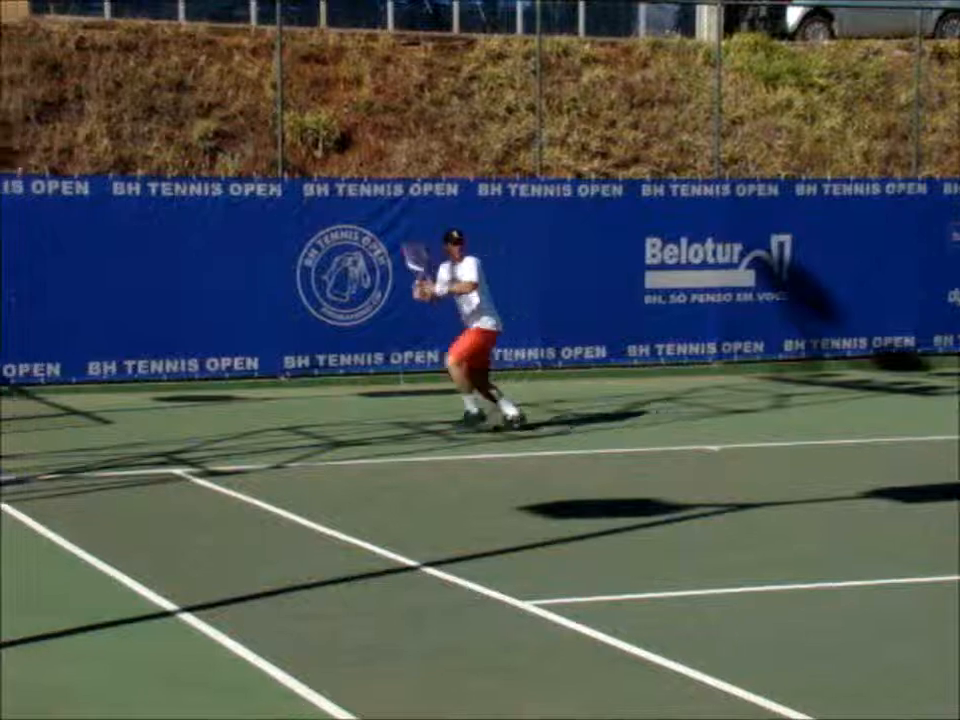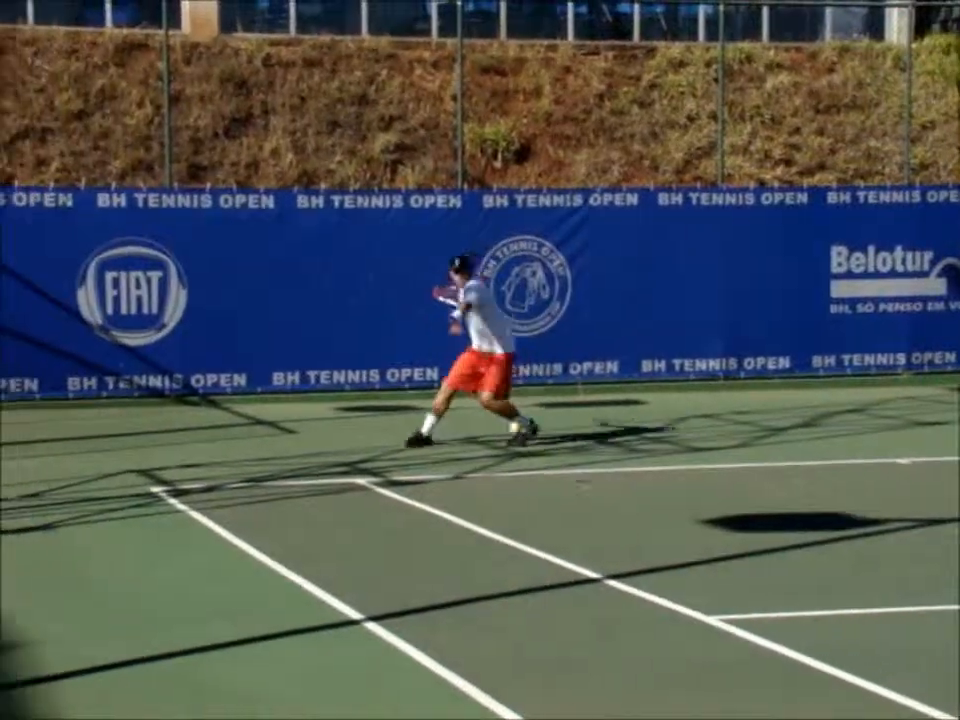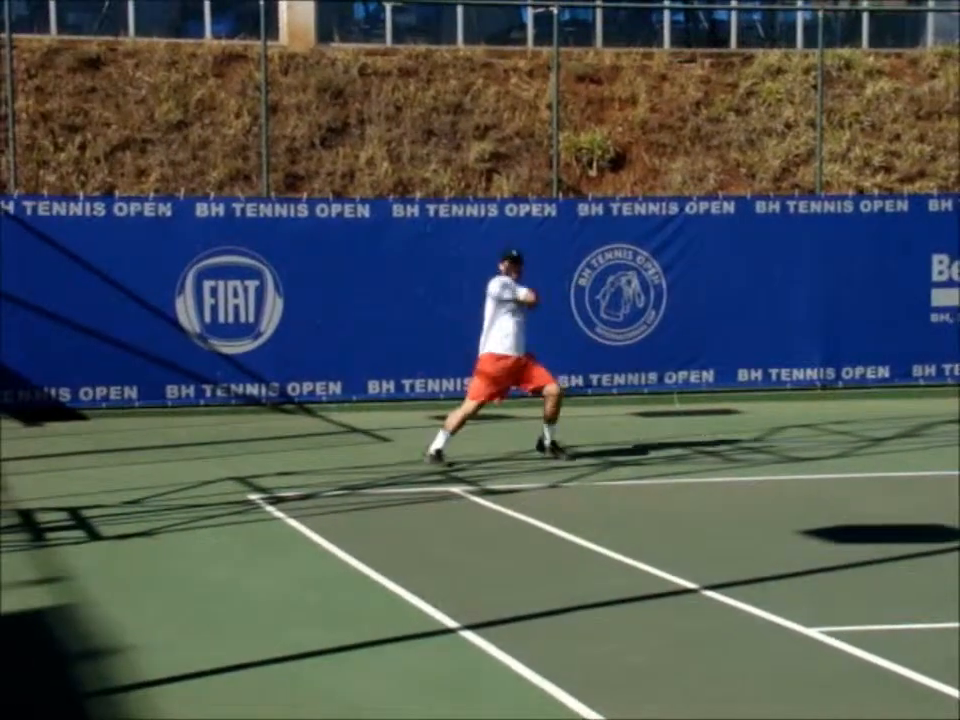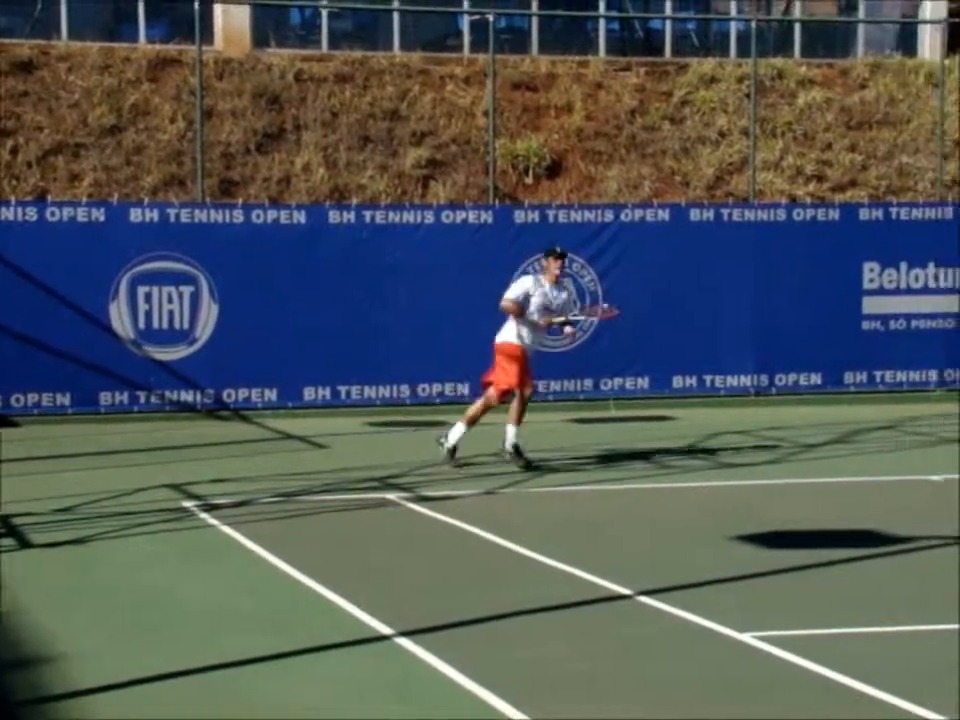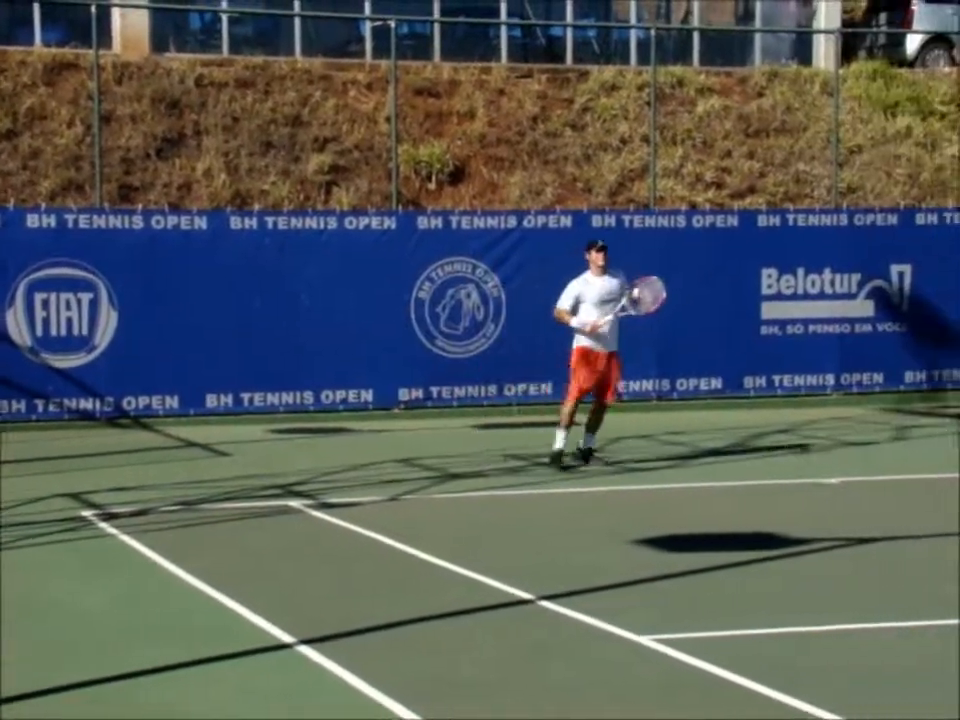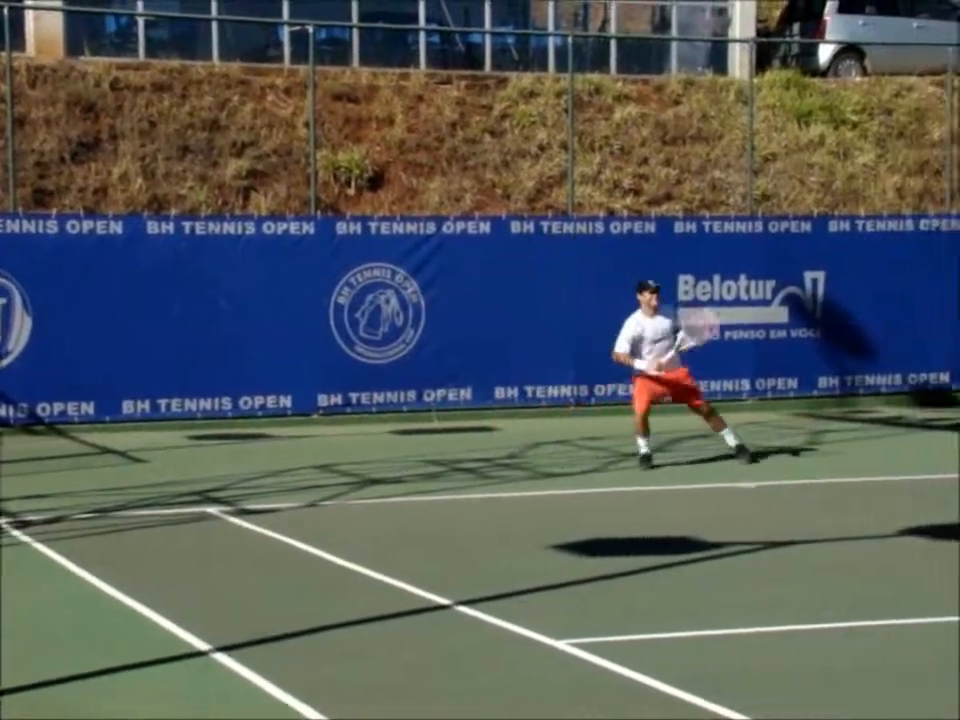
dt=0.5s
person 1, frame 1
left shoulder: (471, 262)
right shoulder: (444, 268)
left elbow: (470, 286)
right elbow: (436, 295)
left wrist: (441, 289)
right wrist: (426, 291)
left hip: (485, 326)
right hip: (474, 327)
left knee: (452, 362)
right knee: (478, 379)
left ankle: (474, 410)
right ankle: (513, 415)
person 1, frame 2
left shoulder: (473, 286)
right shoulder: (465, 289)
left elbow: (467, 305)
left wrist: (458, 319)
left hip: (500, 351)
right hip: (480, 348)
left knee: (488, 398)
right knee: (447, 387)
left ankle: (525, 425)
right ankle: (424, 433)
person 1, frame 3
left shoulder: (513, 290)
right shoulder: (500, 284)
right elbow: (532, 300)
right wrist: (525, 298)
left hip: (520, 357)
right hip: (494, 357)
left knee: (554, 391)
right knee: (471, 406)
left ankle: (547, 442)
right ankle: (435, 449)
person 1, frame 4
left shoulder: (566, 293)
right shoulder: (528, 282)
left elbow: (565, 323)
right elbow: (506, 304)
left wrist: (568, 329)
right wrist: (534, 319)
left hip: (525, 349)
right hip: (510, 343)
left knee: (494, 395)
right knee: (523, 390)
left ankle: (451, 440)
right ankle: (511, 445)
person 1, frame 5
left shoulder: (618, 278)
right shoulder: (578, 284)
right elbow: (559, 312)
right wrist: (579, 324)
left hip: (610, 350)
right hip: (586, 348)
left knee: (602, 402)
right knee: (574, 397)
left ankle: (585, 448)
right ankle: (558, 448)
person 1, frame 6
left shoulder: (667, 314)
right shoulder: (632, 324)
right elbow: (618, 355)
left wrist: (682, 338)
right wrist: (644, 365)
left hip: (675, 372)
right hip: (648, 376)
left knee: (705, 408)
right knee: (640, 410)
left ankle: (735, 445)
right ankle: (644, 452)
